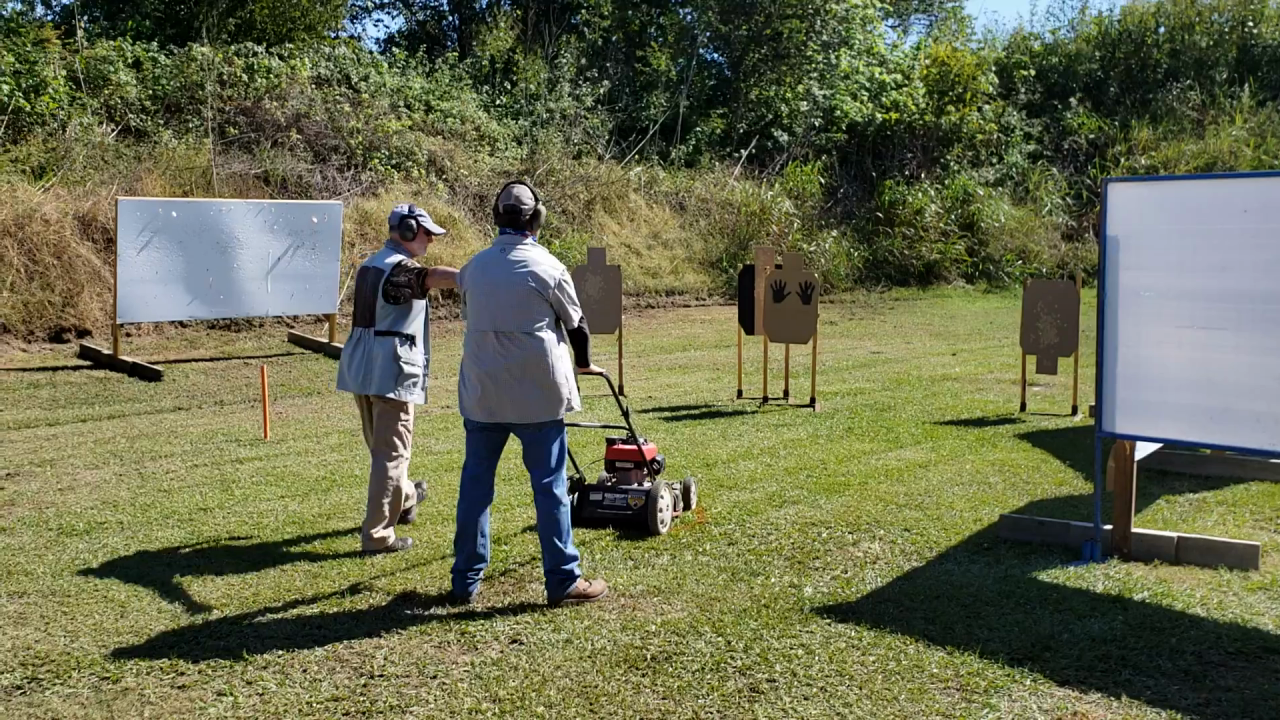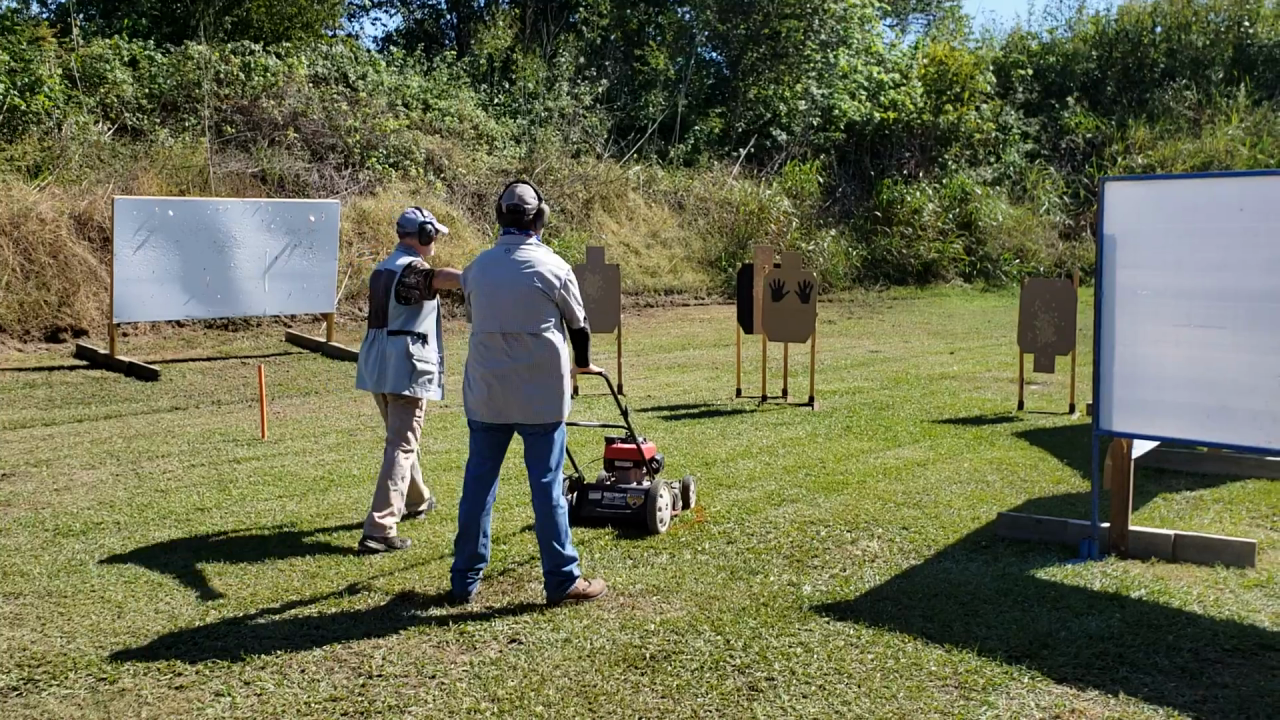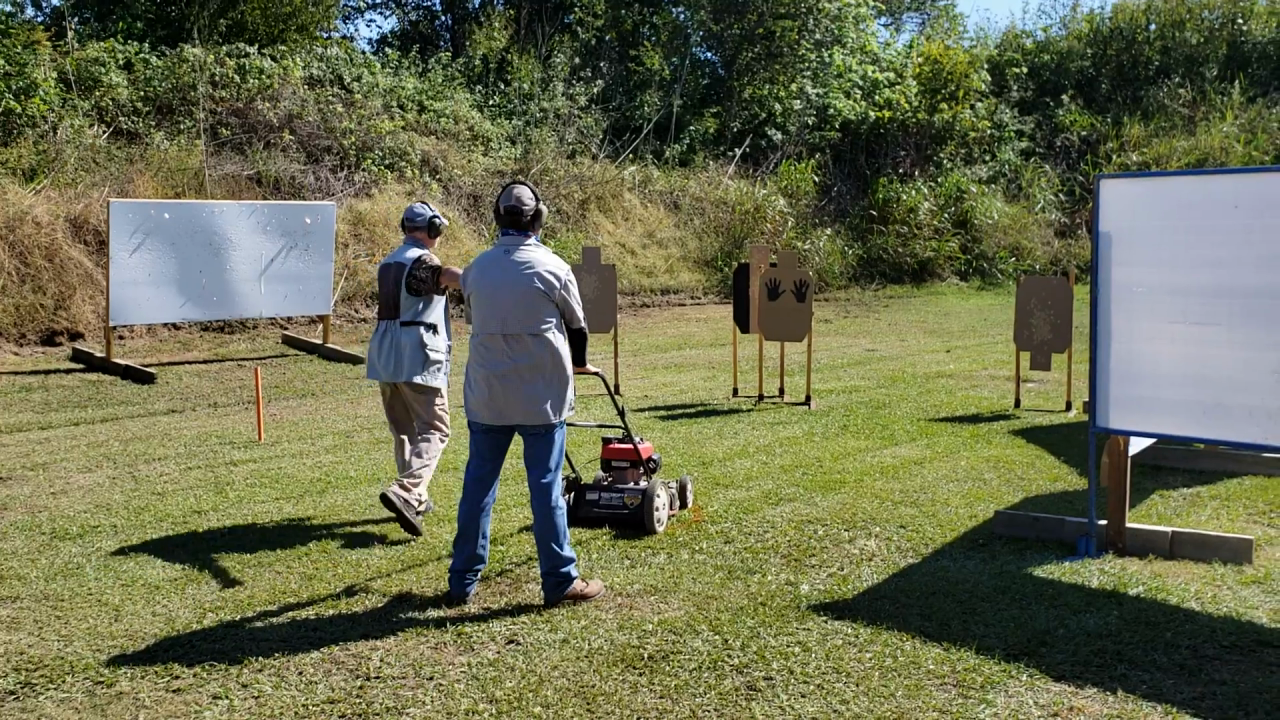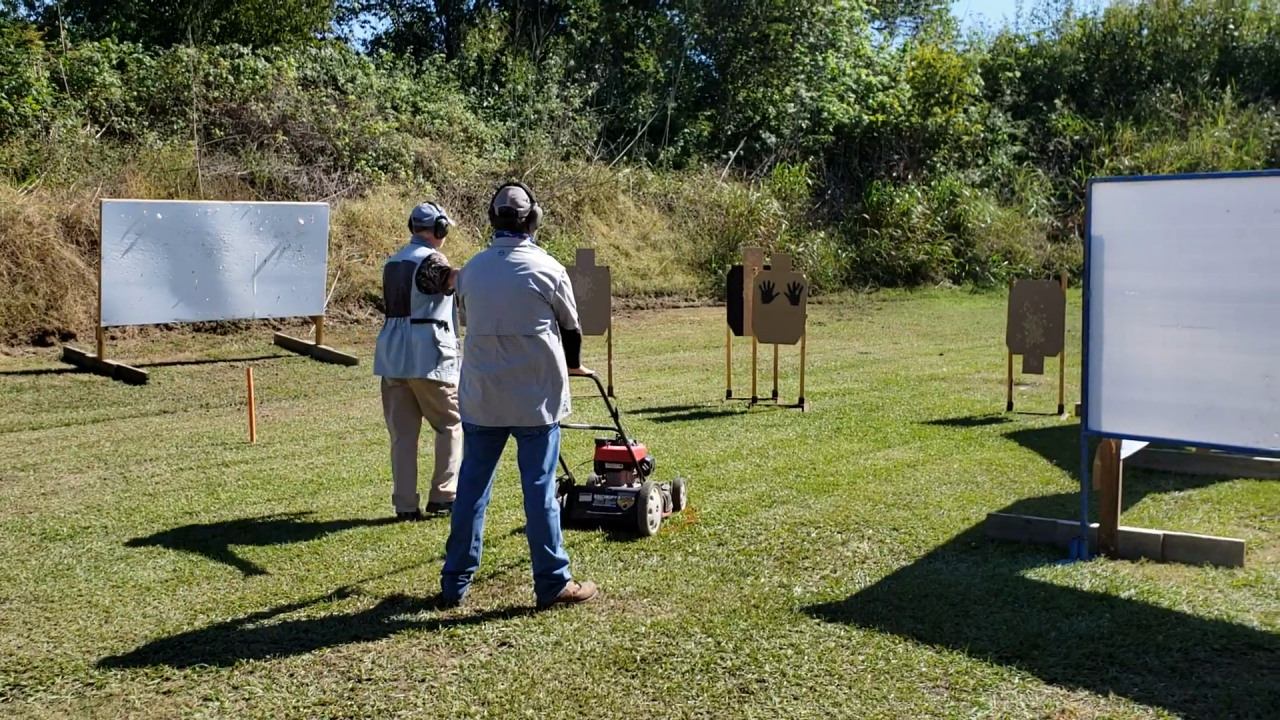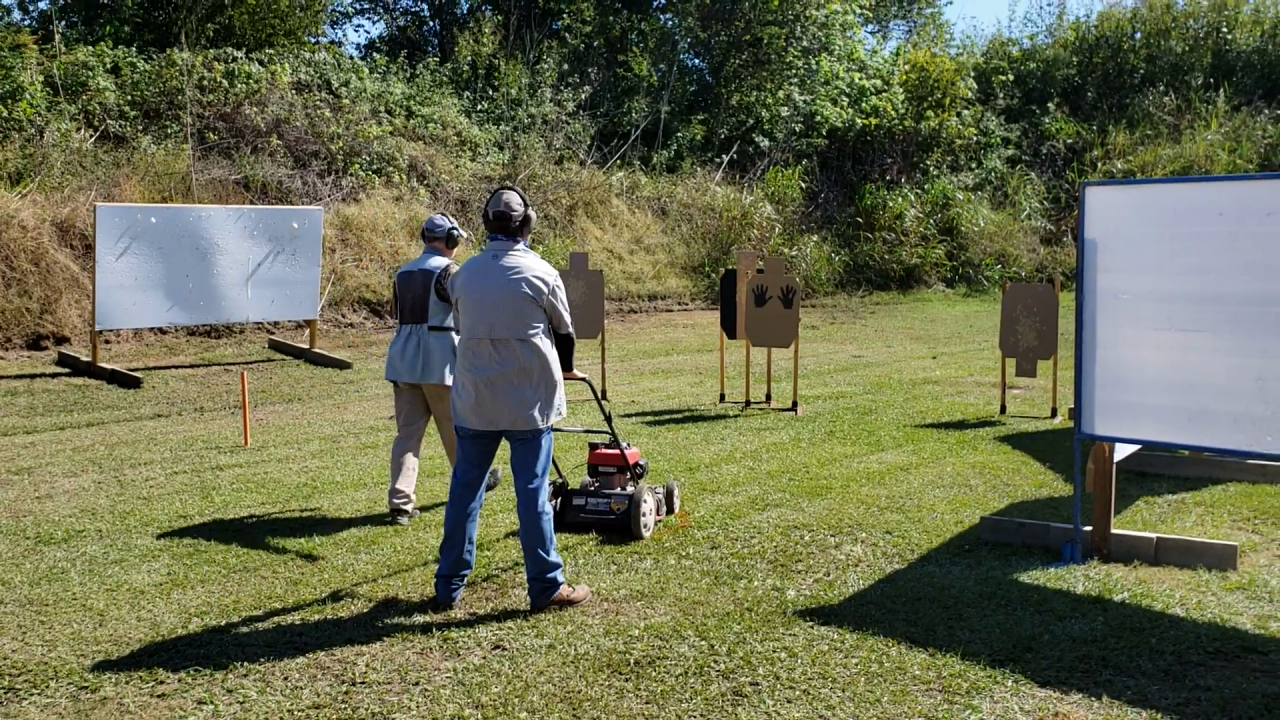
dt=0.2s
person 1, frame 1
left shoulder: (473, 267)
right shoulder: (547, 267)
right elbow: (574, 323)
right wrist: (582, 363)
left hip: (482, 393)
right hip: (536, 396)
left knee: (475, 483)
right knee: (549, 486)
left ankle: (465, 581)
right ankle: (563, 581)
person 1, frame 2
left shoulder: (477, 267)
right shoulder: (553, 267)
right elbow: (577, 323)
right wrist: (582, 363)
left hip: (487, 393)
right hip: (540, 395)
left knee: (478, 484)
right knee: (546, 487)
left ankle: (464, 581)
right ankle: (562, 581)
person 1, frame 3
left shoulder: (476, 269)
right shoulder: (552, 268)
right elbow: (576, 324)
right wrist: (580, 364)
left hip: (487, 395)
right hip: (541, 396)
left knee: (478, 485)
right knee: (545, 487)
left ankle: (462, 581)
right ankle: (560, 582)
person 1, frame 4
left shoulder: (471, 270)
right shoulder: (547, 269)
right elbow: (571, 326)
right wrist: (573, 365)
left hip: (482, 396)
right hip: (536, 397)
left knee: (471, 487)
right knee: (539, 489)
left ankle: (455, 582)
right ankle: (553, 584)
person 1, frame 5
left shoulder: (463, 274)
right shoulder: (541, 273)
right elbow: (564, 330)
right wrist: (567, 369)
left hip: (475, 399)
right hip: (529, 401)
left knee: (465, 490)
right knee: (532, 492)
left ankle: (448, 586)
right ankle: (546, 586)
person 2, frame 1
left shoulder: (369, 265)
right shoulder: (399, 268)
right elbow: (436, 277)
left hip: (361, 367)
right hip: (391, 370)
left knee: (381, 445)
right knee: (390, 452)
left ankle: (403, 501)
right ankle: (377, 535)
person 2, frame 2
left shoulder: (382, 269)
right shoulder: (411, 268)
right elbow: (443, 277)
left hip: (378, 366)
right hip: (405, 368)
left knee: (401, 439)
right knee: (401, 446)
left ankle: (417, 500)
right ankle: (379, 529)
person 2, frame 3
left shoulder: (388, 263)
right shoulder: (422, 260)
right elbow: (450, 276)
left hip: (387, 358)
right hip: (418, 359)
left knee: (405, 432)
right knee: (433, 431)
left ankle: (413, 500)
right ankle: (405, 492)
person 2, frame 4
left shoulder: (392, 262)
right shoulder: (431, 260)
right elbow: (458, 279)
left hip: (393, 356)
right hip: (426, 356)
left knee: (402, 432)
right knee: (450, 423)
left ankle: (406, 503)
right ankle: (443, 495)
person 2, frame 5
left shoulder: (403, 272)
right shoulder: (446, 270)
left hip: (405, 361)
right hip: (439, 363)
left knee: (408, 433)
right knee: (456, 428)
left ankle: (400, 502)
